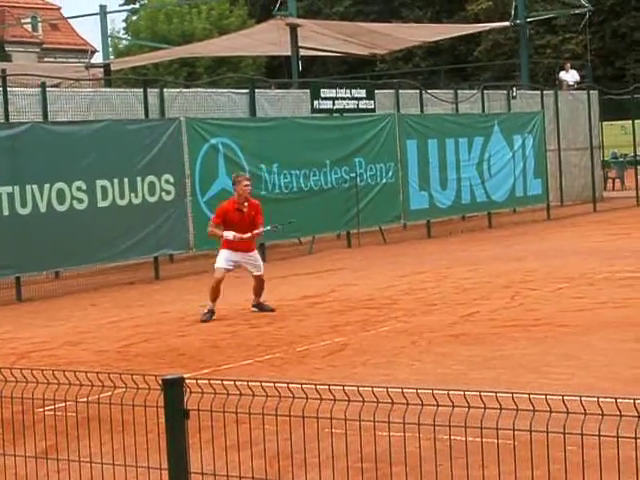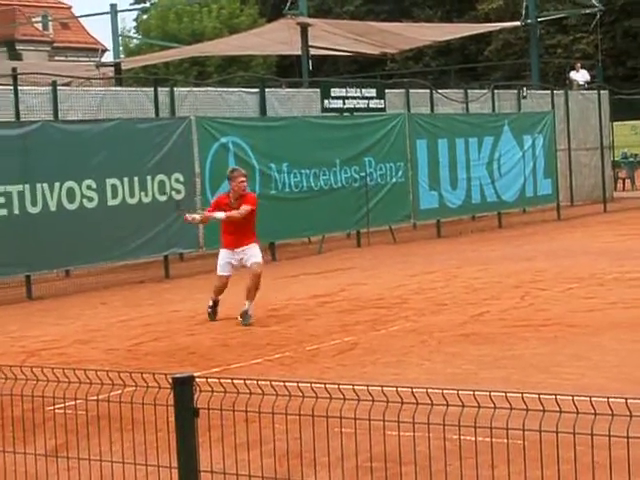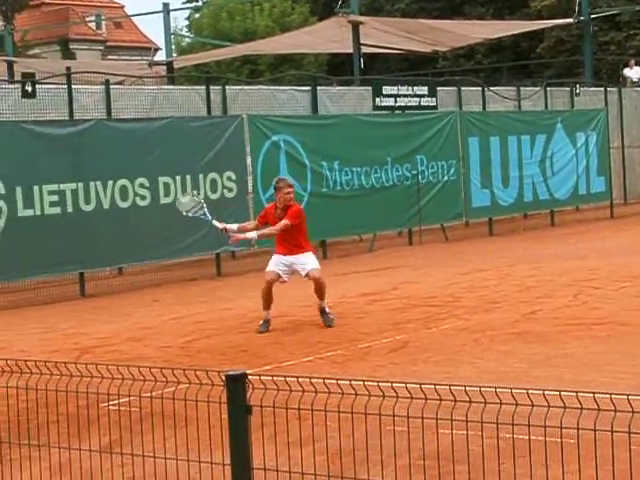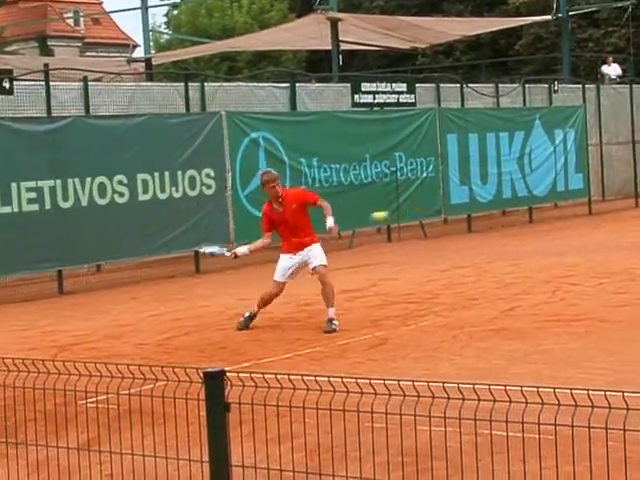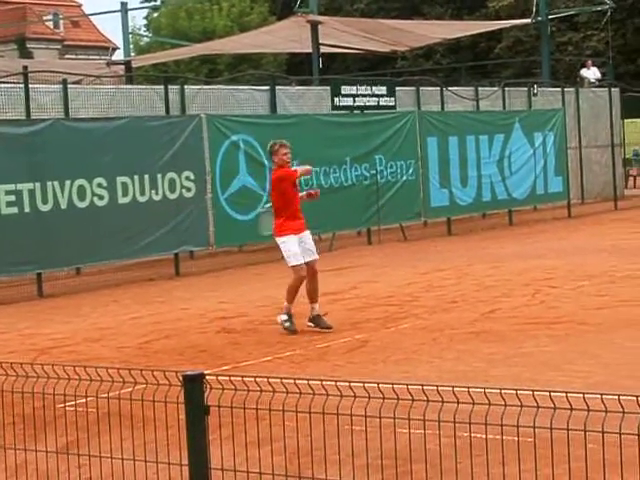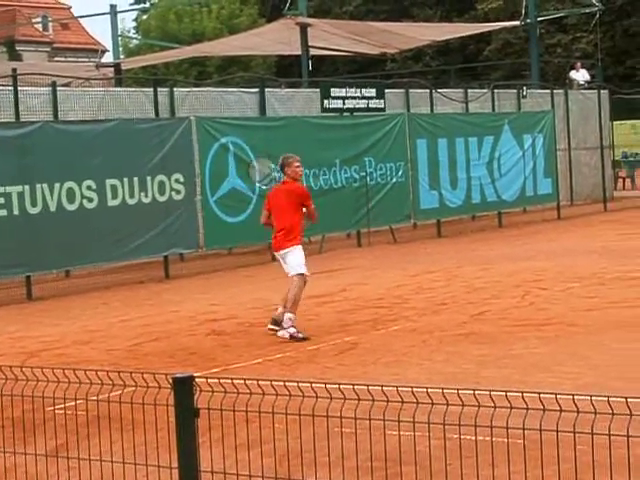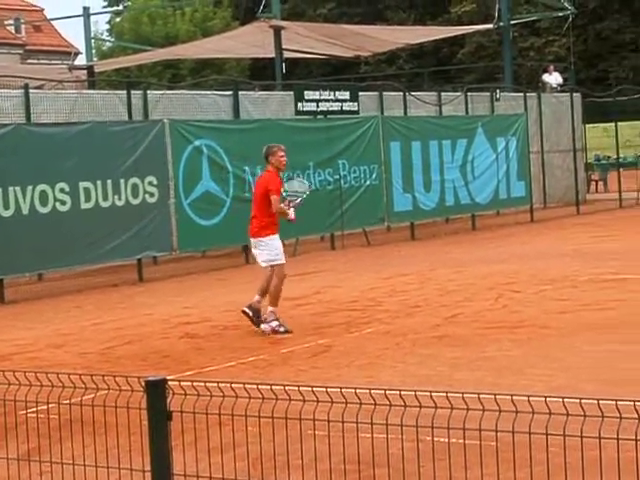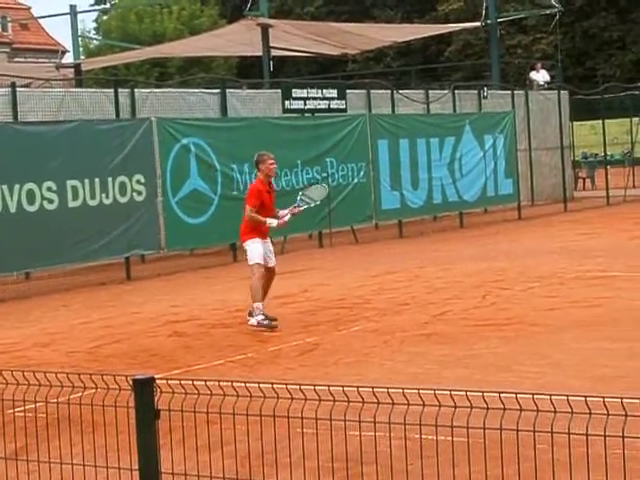
dt=0.3s
person 1, frame 1
left shoulder: (255, 205)
right shoulder: (224, 207)
left elbow: (259, 228)
right elbow: (211, 230)
left wrist: (259, 232)
right wrist: (228, 235)
left hip: (249, 250)
right hip: (229, 250)
left knee: (260, 279)
right knee: (218, 277)
left ankle: (257, 302)
right ankle: (210, 309)
person 1, frame 2
left shoulder: (251, 198)
right shoulder: (220, 200)
left elbow: (240, 215)
right elbow: (206, 218)
left wrist: (217, 215)
right wrist: (193, 218)
left hip: (249, 245)
right hip: (228, 248)
left knee: (256, 271)
right knee: (221, 284)
left ankle: (246, 310)
right ankle: (214, 301)
person 1, frame 3
left shoulder: (296, 210)
right shoulder: (269, 210)
left elbow: (276, 230)
right elbow: (255, 225)
left wrist: (249, 236)
right wrist: (232, 227)
left hip: (303, 253)
right hip: (281, 255)
left knee: (317, 277)
right knee: (268, 280)
left ankle: (323, 308)
right ankle: (266, 318)
person 1, frame 4
left shoulder: (297, 194)
right shoulder: (268, 210)
left elbow: (325, 205)
right elbow: (267, 240)
left wrist: (329, 221)
right wrist: (245, 250)
left hip: (310, 245)
right hip: (290, 251)
left knee: (323, 276)
right knee: (274, 291)
left ankle: (332, 318)
right ankle: (252, 313)
person 1, frame 5
left shoulder: (286, 173)
right shoulder: (280, 175)
right elbow: (305, 170)
left wrist: (306, 195)
right wrist: (302, 169)
left hip: (300, 230)
right hip: (286, 233)
left knee: (313, 271)
right knee: (300, 274)
left ankle: (315, 315)
right ankle: (286, 313)
person 1, frame 6
left shoulder: (272, 192)
right shoulder: (300, 189)
left elbow: (264, 220)
right elbow: (313, 216)
left hip: (279, 243)
right hip: (291, 244)
left knee: (301, 280)
right knee: (297, 281)
left ankle: (278, 318)
right ankle: (289, 327)
person 1, frame 7
left shoulder: (262, 178)
right shoulder: (274, 179)
right elbow: (277, 208)
left wrist: (284, 207)
right wrist: (290, 214)
left hip: (256, 232)
right hip: (267, 233)
left knee: (273, 271)
right knee: (279, 273)
left ankle: (254, 306)
right ankle: (270, 318)
person 1, frame 8
left shoulder: (270, 187)
right shoulder: (256, 188)
right elbow: (249, 216)
left wrist: (286, 213)
right wrist: (273, 223)
left hip: (263, 236)
right hip: (252, 236)
left knee: (270, 272)
right knee: (258, 272)
left ankle: (257, 310)
right ankle: (256, 315)
